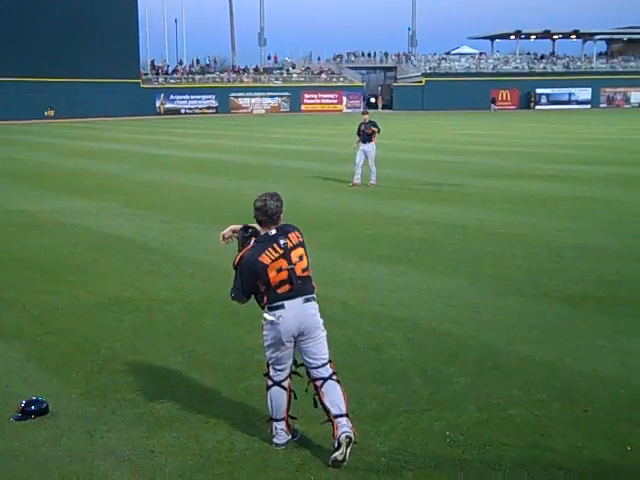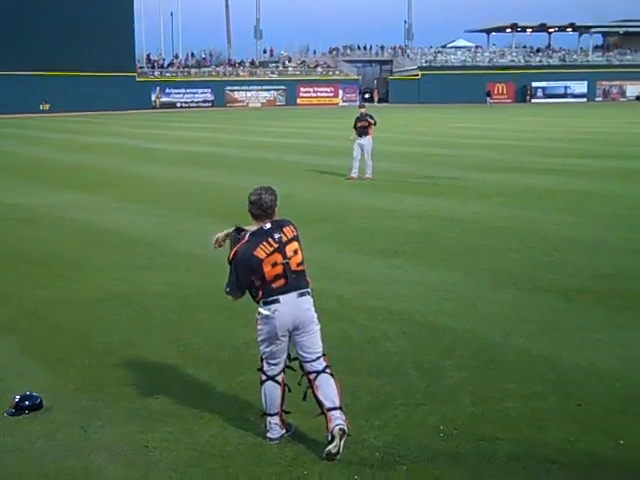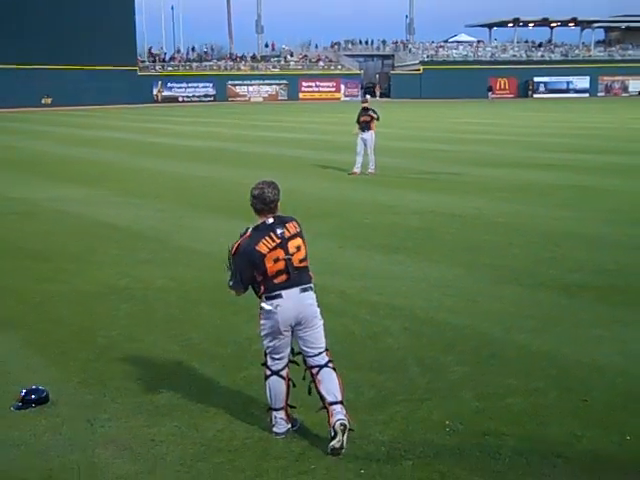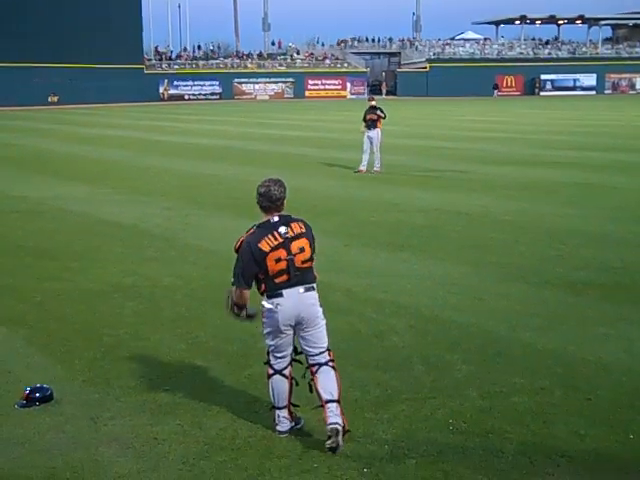
dt=0.1s
person 1, frame 1
left shoulder: (250, 256)
left elbow: (240, 298)
left hip: (278, 318)
right hip: (308, 310)
left knee: (278, 376)
right knee: (322, 372)
left ankle: (281, 432)
person 1, frame 2
left shoulder: (244, 251)
right shoulder: (288, 227)
left elbow: (235, 294)
left hip: (272, 312)
right hip: (303, 304)
left knee: (272, 371)
right knee: (317, 366)
left ankle: (275, 427)
person 1, frame 3
left shoulder: (247, 245)
left elbow: (238, 289)
left wrist: (235, 265)
left hip: (275, 307)
right hip: (306, 300)
left knee: (276, 366)
right knee: (319, 361)
left ankle: (280, 421)
person 1, frame 4
left shoulder: (251, 241)
right shoulder: (301, 226)
left elbow: (242, 287)
left wrist: (238, 304)
left hip: (277, 306)
right hip: (308, 299)
left knee: (279, 364)
right knee: (321, 360)
left ankle: (284, 420)
